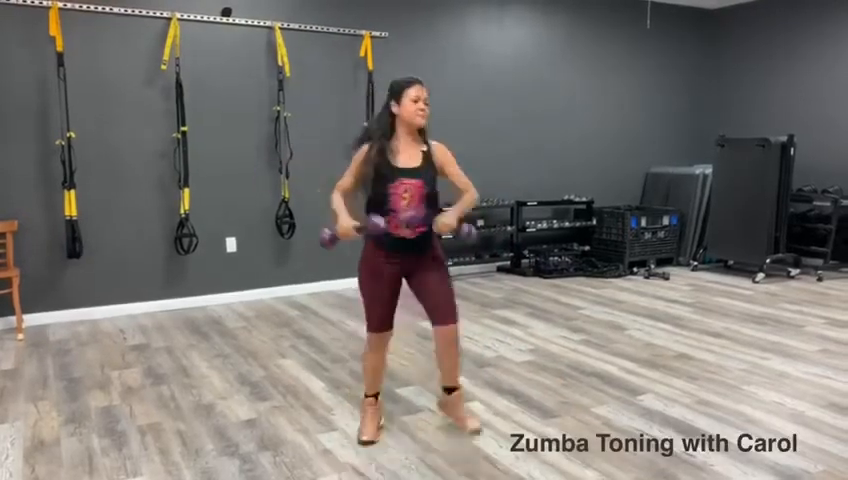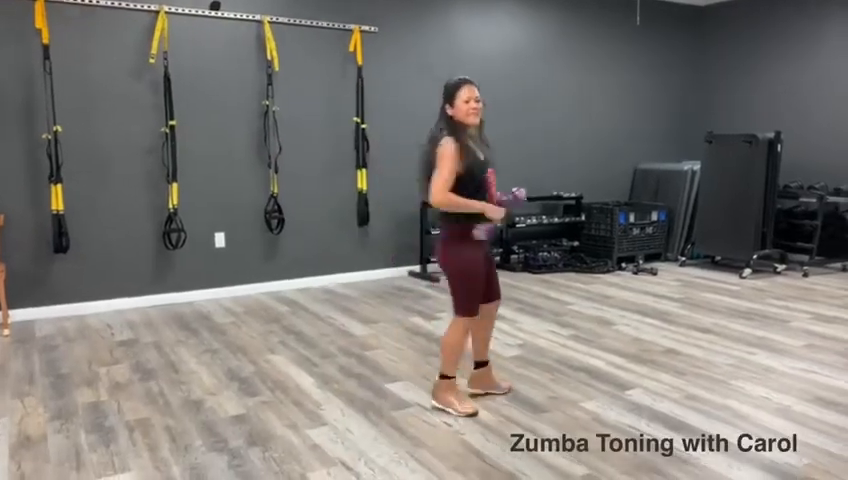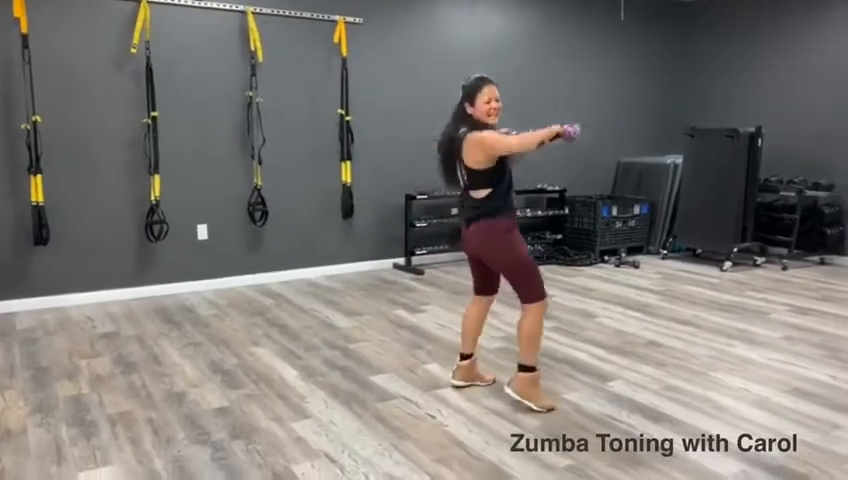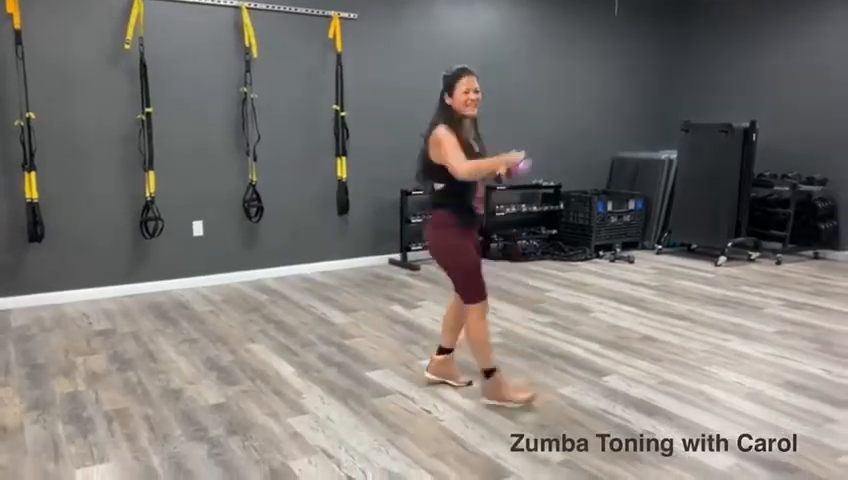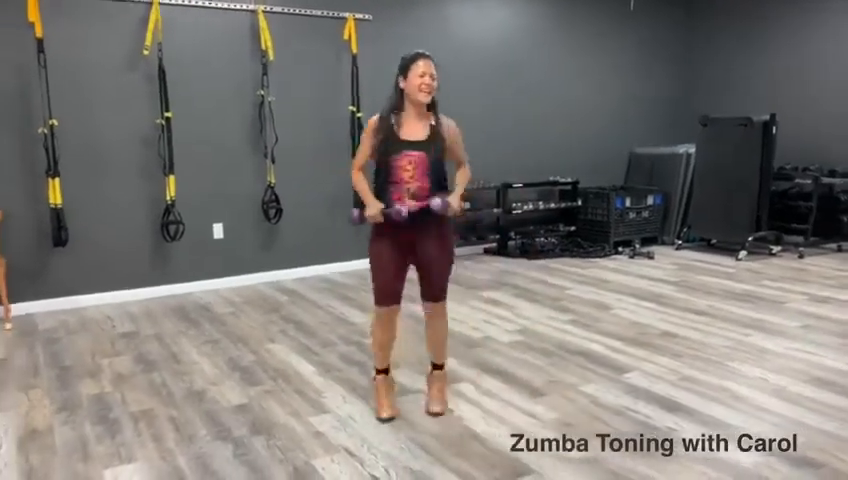
dt=0.5s
person 1, frame 1
left shoulder: (435, 151)
right shoulder: (371, 151)
left elbow: (469, 190)
right elbow: (340, 192)
left wrist: (454, 213)
right wrist: (343, 217)
left hip: (425, 255)
right hip: (380, 256)
left knee: (447, 328)
right knee: (378, 335)
left ankle: (451, 400)
right ankle: (371, 405)
person 1, frame 2
left shoulder: (474, 142)
right shoulder: (449, 145)
right elbow: (439, 196)
left wrist: (495, 202)
right wrist: (485, 208)
left hip: (476, 238)
right hip: (459, 240)
left knee: (489, 305)
right knee: (467, 315)
left ankle: (482, 375)
right ankle: (443, 388)
person 1, frame 3
left shoulder: (462, 137)
right shoulder: (482, 139)
right elbow: (517, 144)
left wrist: (513, 139)
right wrist: (554, 130)
left hip: (475, 230)
right hip: (496, 232)
left knee: (482, 296)
right knee: (535, 301)
left ankle: (465, 367)
right ankle: (525, 381)
person 1, frame 4
left shoulder: (467, 130)
right shoulder: (443, 134)
right elbow: (463, 170)
left wrist: (496, 167)
right wrist: (506, 160)
left hip: (464, 224)
right hip: (445, 229)
left knee: (466, 297)
right knee: (474, 302)
left ankle: (441, 362)
right ankle: (494, 384)
person 1, frame 5
left shoulder: (445, 127)
right shoulder: (380, 125)
left elbow: (463, 166)
right elbow: (357, 170)
left wrist: (457, 194)
right wrist: (370, 202)
left hip: (433, 228)
right hip: (389, 230)
left knee: (435, 305)
right knee: (385, 308)
left ankle: (437, 378)
right ankle: (382, 383)
